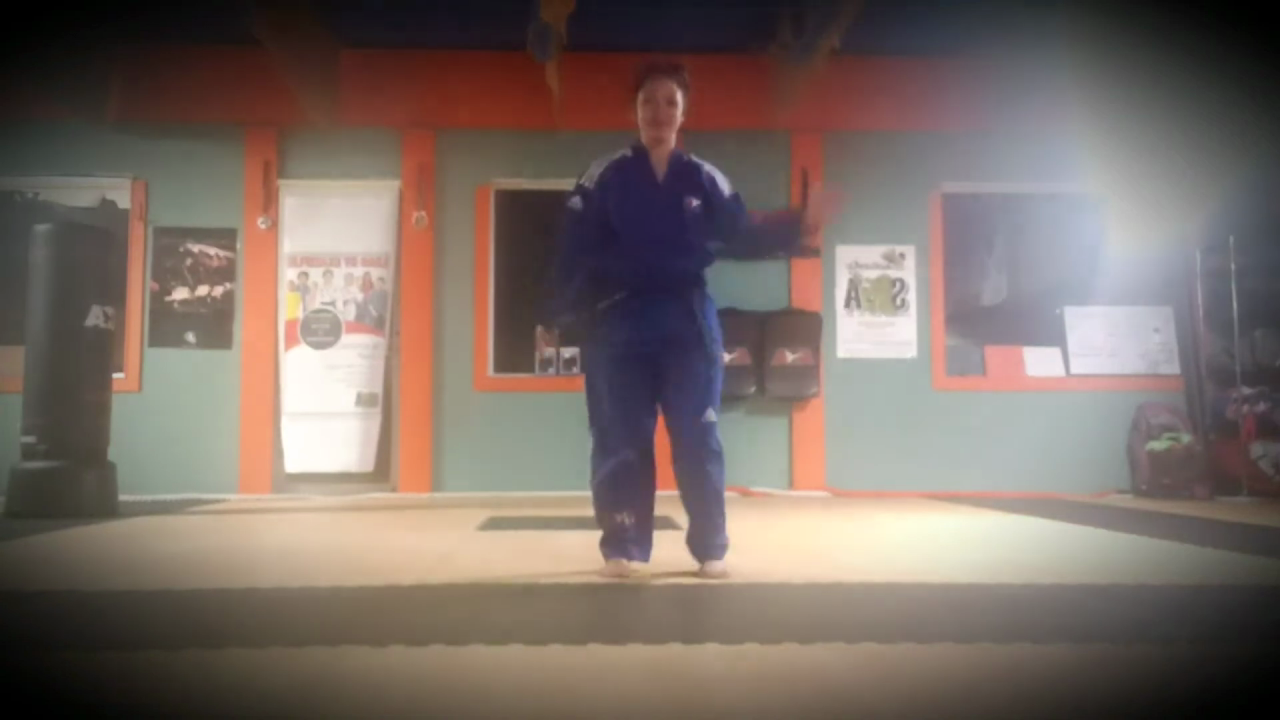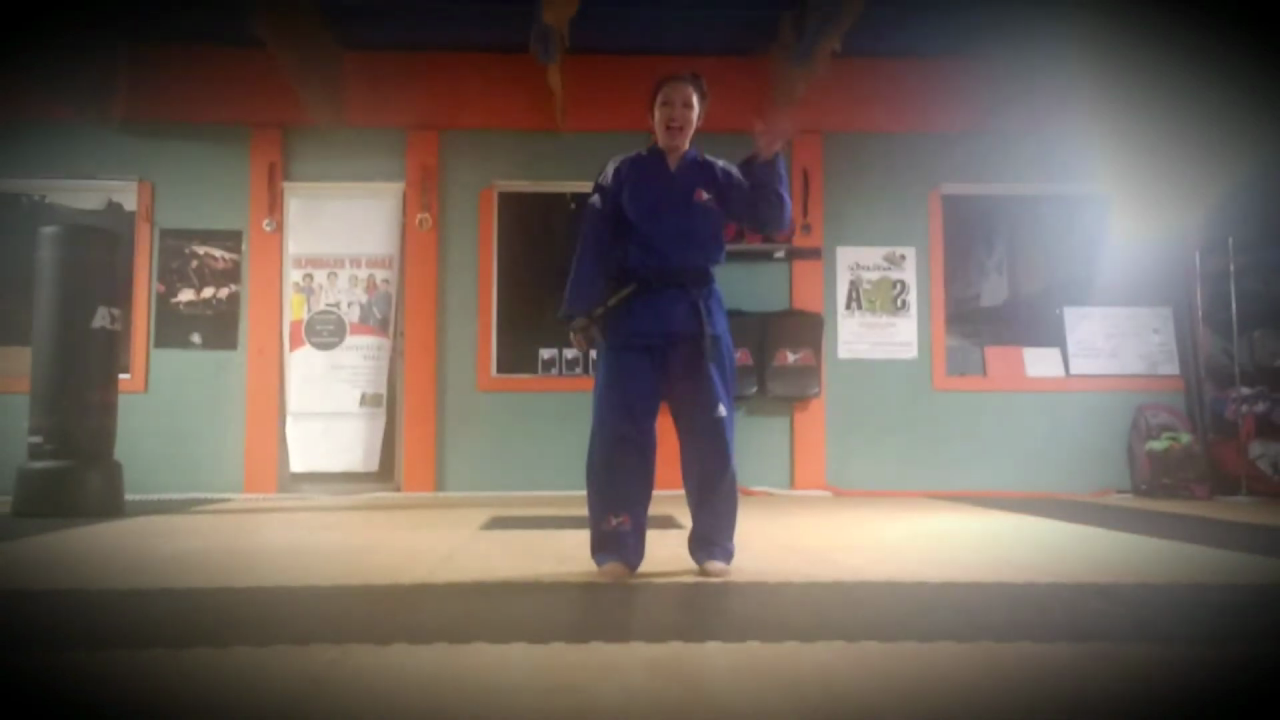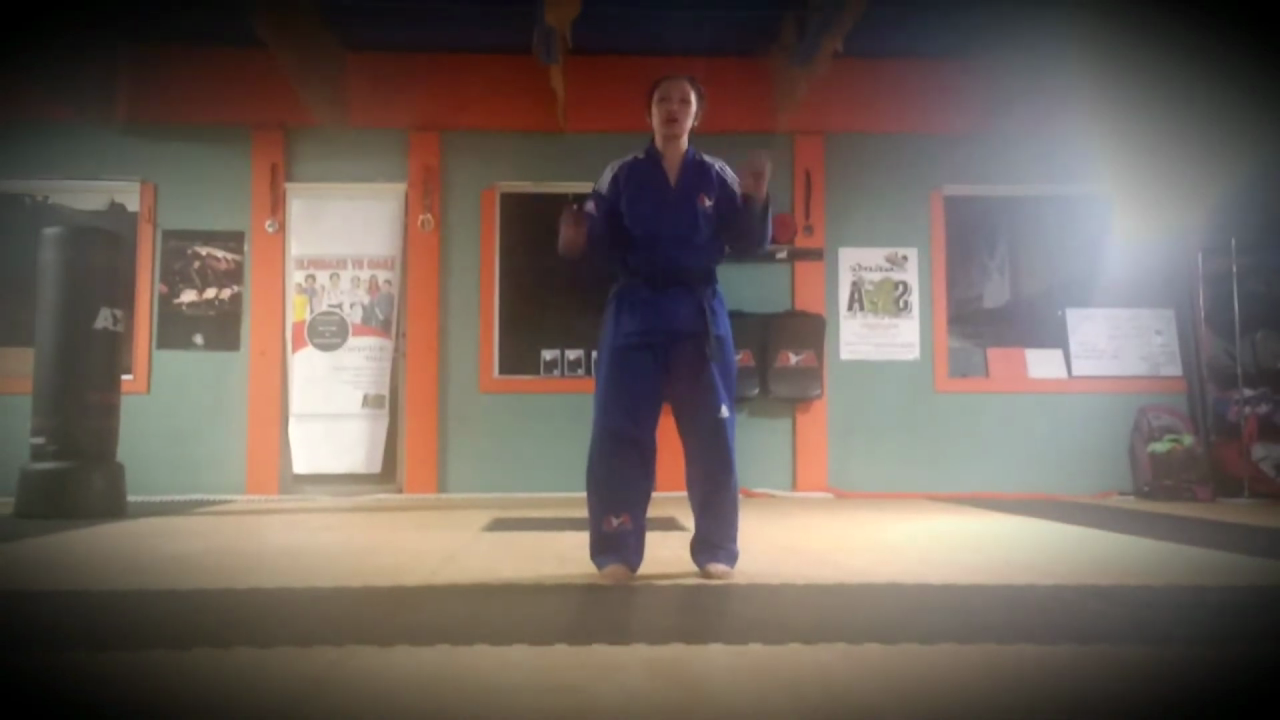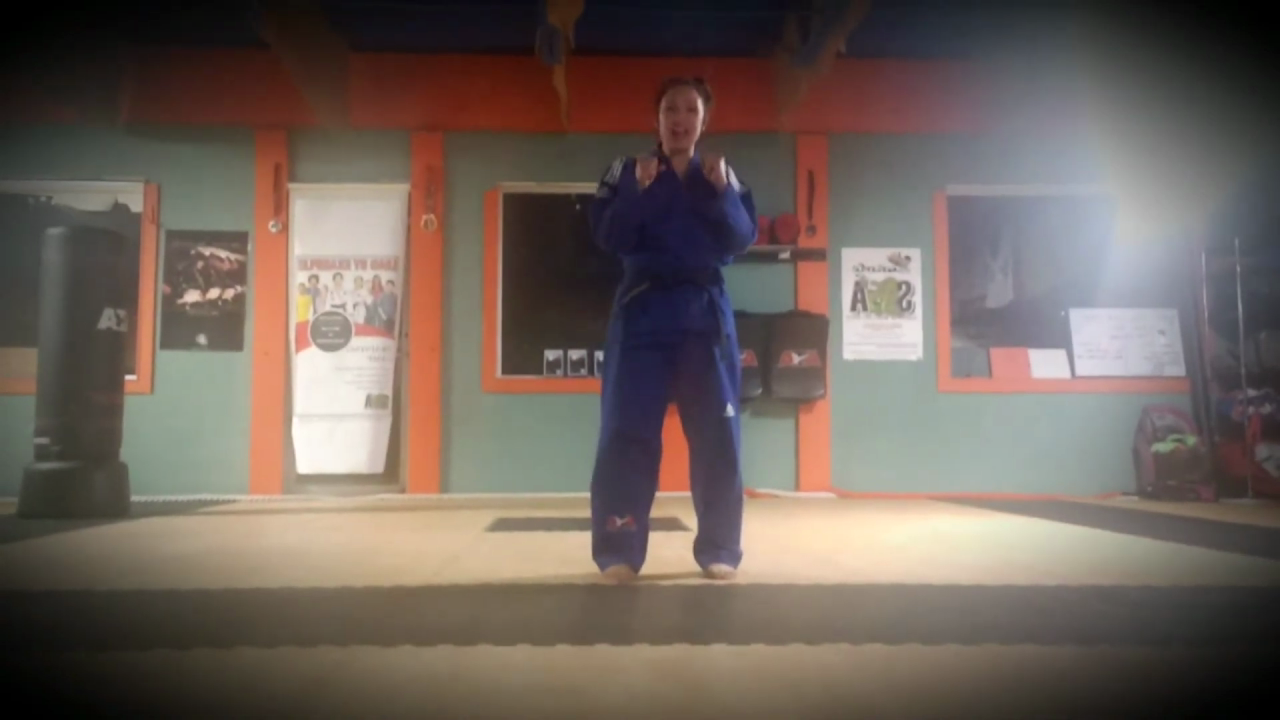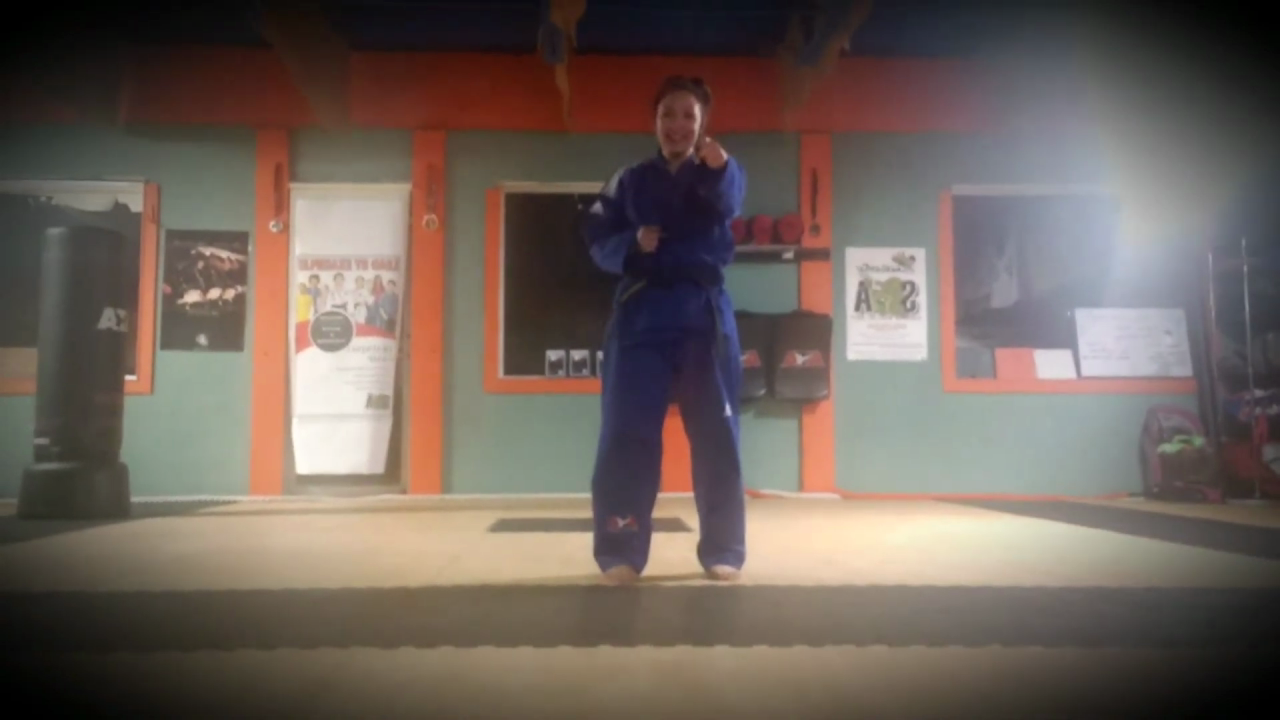
dt=1s
person 1, frame 1
left shoulder: (704, 179)
right shoulder: (604, 177)
left elbow: (743, 237)
right elbow: (573, 248)
left wrist: (796, 226)
right wrist: (553, 315)
left hip: (687, 321)
right hip: (620, 321)
left knee: (695, 436)
right knee: (621, 439)
left ankle: (709, 546)
right ankle: (623, 546)
person 1, frame 2
left shoulder: (720, 176)
right shoulder: (620, 174)
left elbow: (773, 221)
right elbow: (595, 247)
left wrist: (767, 164)
right wrist: (581, 313)
left hip: (698, 314)
right hip: (632, 314)
left knee: (710, 434)
right knee: (620, 434)
left ankle: (712, 547)
right ankle: (616, 549)
person 1, frame 3
left shoulder: (718, 175)
right shoulder: (623, 175)
left elbow: (745, 243)
right elbow: (605, 244)
left wrist: (755, 203)
right wrist: (578, 242)
left hip: (699, 311)
right hip: (636, 311)
left knee: (711, 433)
right knee: (621, 432)
left ankle: (715, 549)
right ankle: (616, 551)
person 1, frame 4
left shoulder: (721, 175)
right shoulder: (626, 171)
left elbow: (742, 238)
right elbow: (606, 236)
left wrist: (720, 191)
right wrist: (638, 189)
left hip: (705, 309)
right hip: (643, 308)
left knee: (716, 432)
right knee: (628, 431)
left ankle: (718, 549)
right ankle: (619, 550)
person 1, frame 5
left shoulder: (716, 173)
right shoulder: (628, 181)
left elbow: (727, 203)
right elbow: (599, 242)
left wrist: (718, 168)
right wrist: (632, 243)
left hip: (704, 311)
right hip: (642, 311)
left knee: (716, 432)
right knee: (627, 433)
left ankle: (721, 549)
right ankle: (620, 552)
